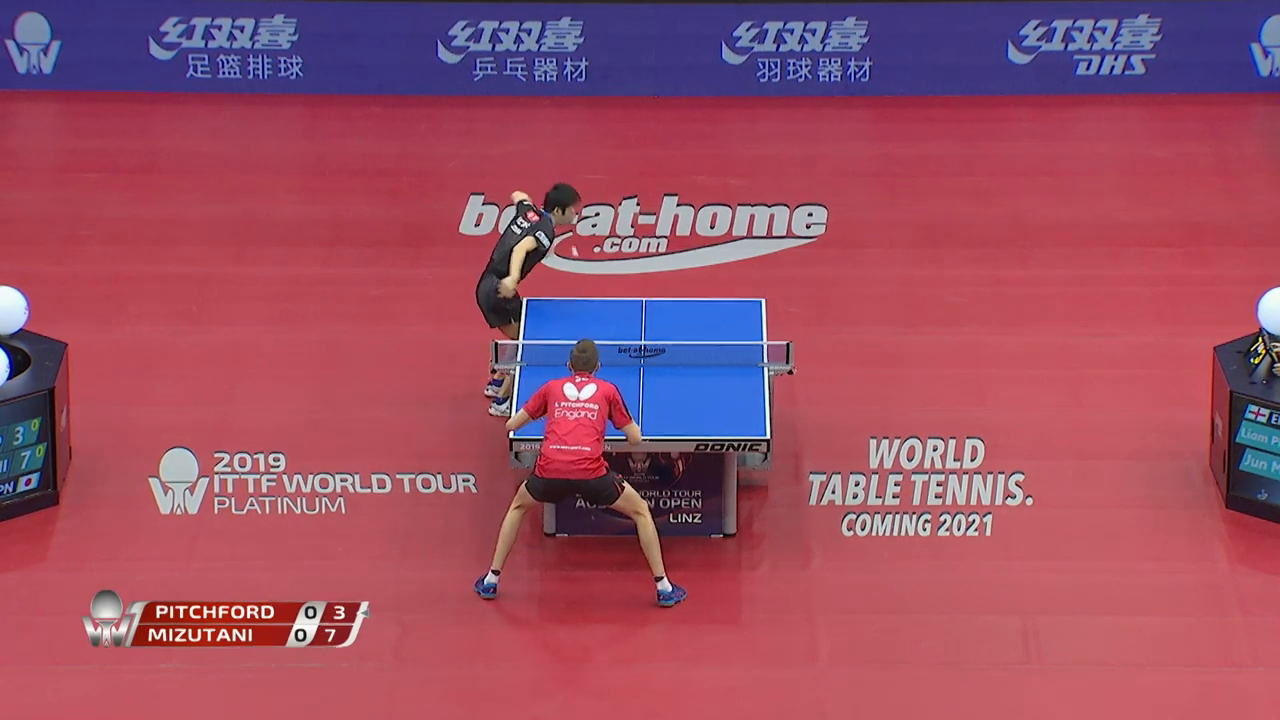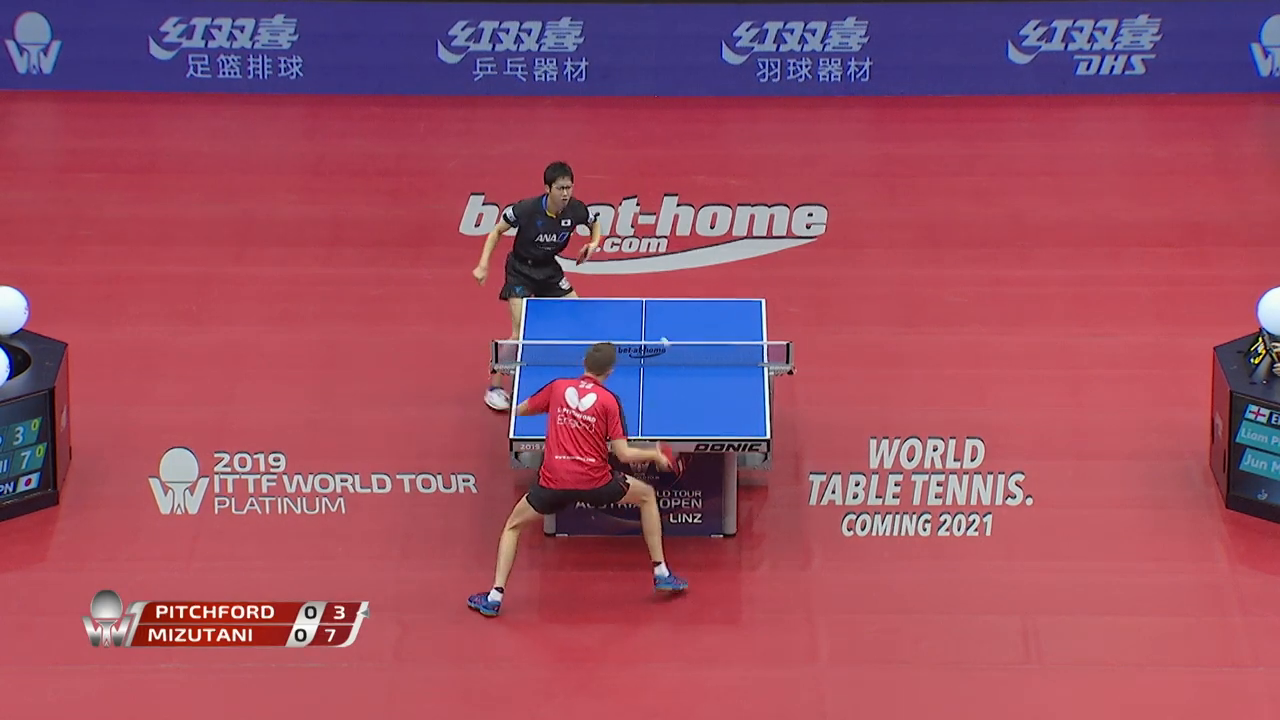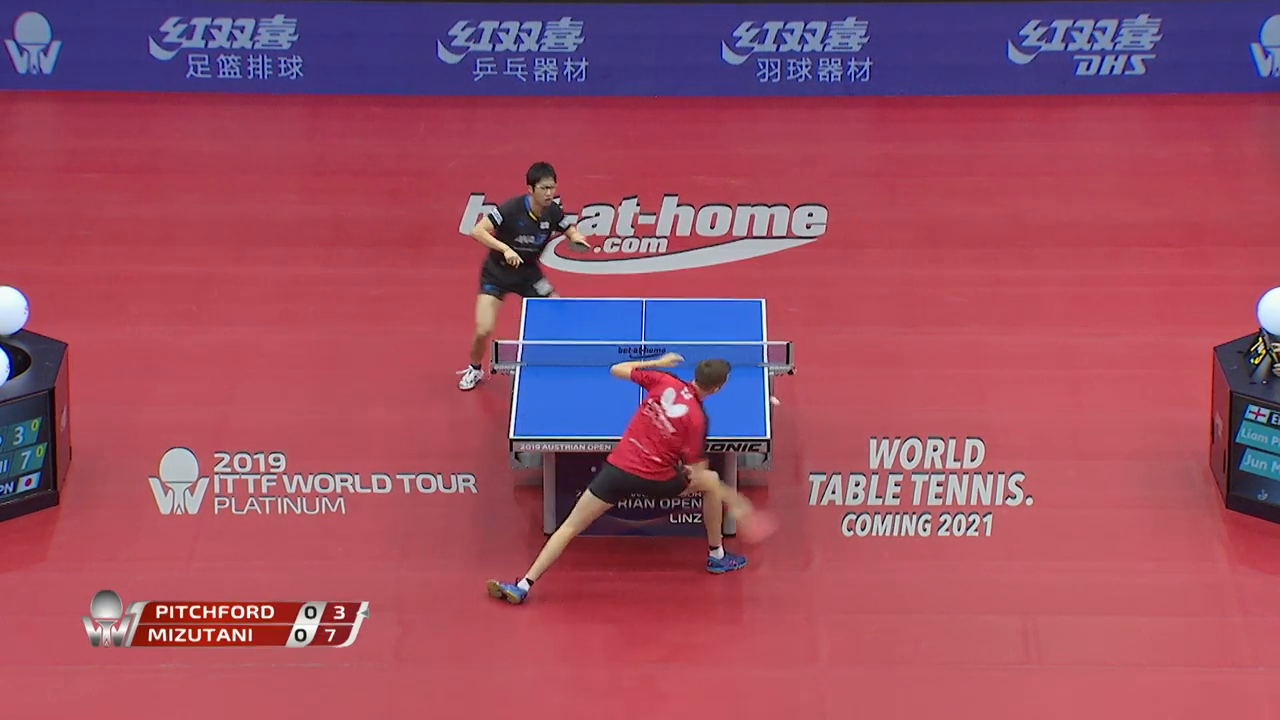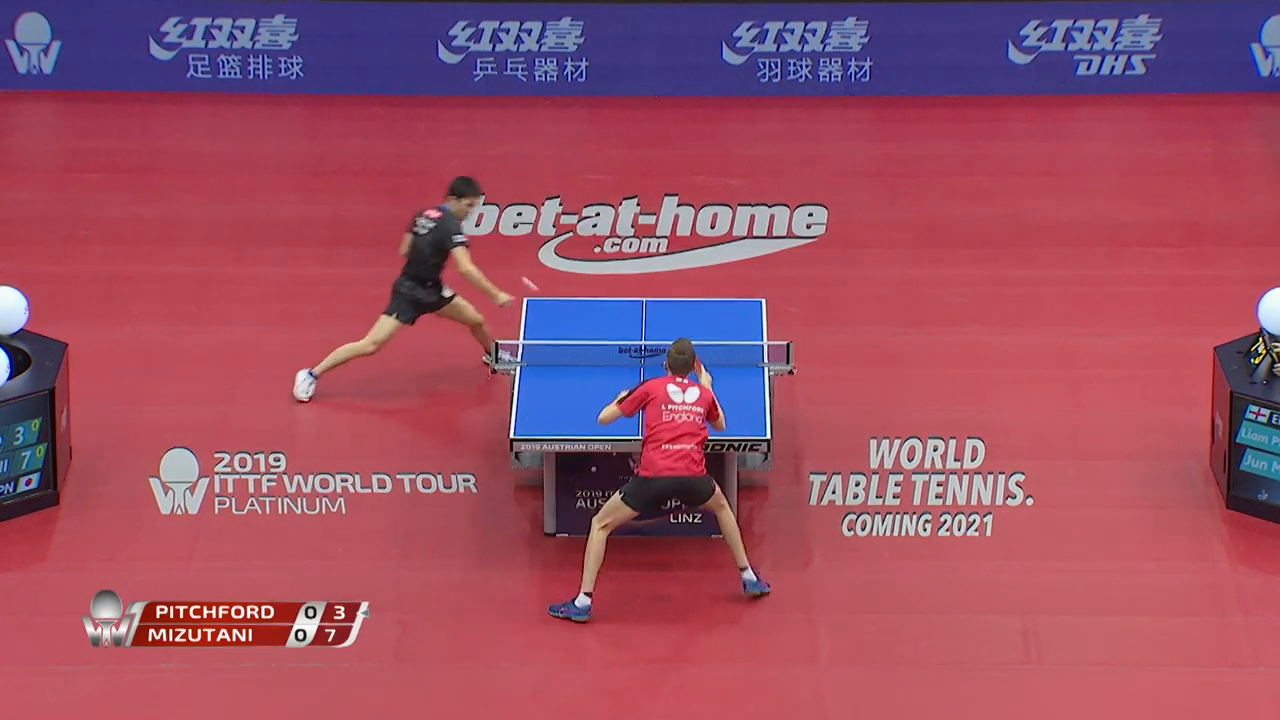
dt=0.4s
person 1, frame 1
left shoulder: (551, 387)
right shoulder: (608, 390)
left elbow: (511, 425)
right elbow: (635, 438)
left wrist: (546, 414)
right wrist: (629, 425)
left hip: (550, 471)
right hip: (590, 473)
left knee: (518, 506)
right knee: (641, 511)
left ankle: (491, 580)
right ankle: (664, 587)
person 1, frame 2
left shoulder: (557, 386)
right shoulder: (609, 401)
left elbow: (521, 410)
right elbow: (623, 454)
right wrist: (655, 456)
left hip: (554, 482)
right hip: (595, 482)
left knee: (513, 526)
right knee: (647, 495)
left ankle: (494, 596)
right ankle: (662, 574)
person 1, frame 3
left shoulder: (663, 382)
right shoulder: (697, 419)
left elbow: (617, 370)
right elbow: (697, 471)
left wrist: (659, 364)
right wrist: (735, 501)
left hip: (618, 467)
right hip: (655, 478)
left knee: (571, 526)
right knee: (711, 481)
left ankle: (522, 586)
right ankle: (717, 556)
person 1, frame 4
left shoulder: (651, 387)
right shoulder: (704, 393)
left elbow: (603, 418)
right elbow: (721, 426)
left wrist: (622, 398)
left hip: (653, 476)
right hip: (693, 477)
left knee: (600, 524)
right knee: (722, 507)
left ankle: (583, 602)
right ankle: (749, 578)
person 2, frame 1
left shoulder: (527, 211)
right shoulder: (545, 229)
left elbow: (518, 195)
right elbow: (520, 249)
right wrist: (512, 277)
left hip: (489, 285)
right hip: (499, 288)
left ankle: (497, 382)
right ankle: (502, 401)
person 2, frame 2
left shoulder: (576, 209)
right shoulder: (526, 208)
left elbow: (596, 223)
right elbow: (496, 231)
left wrist: (593, 244)
right wrist: (483, 264)
left hip: (549, 269)
right hip: (521, 271)
right knee: (521, 332)
right ankle: (495, 388)
person 2, frame 3
left shoulder: (554, 212)
right shoulder: (511, 208)
left elbow: (570, 231)
right elbow: (478, 231)
left wrist: (578, 238)
right wrist: (505, 249)
left hip: (529, 271)
right hip: (497, 271)
right knee: (483, 331)
right ankle: (474, 369)
person 2, frame 4
left shoulder: (425, 215)
right shoulder: (451, 227)
left elbow: (405, 250)
right elbow: (466, 268)
right wrist: (496, 294)
left hip: (430, 288)
right hip: (410, 292)
left knee: (477, 321)
right knee: (370, 345)
left ankle: (492, 355)
right ankle: (311, 374)
